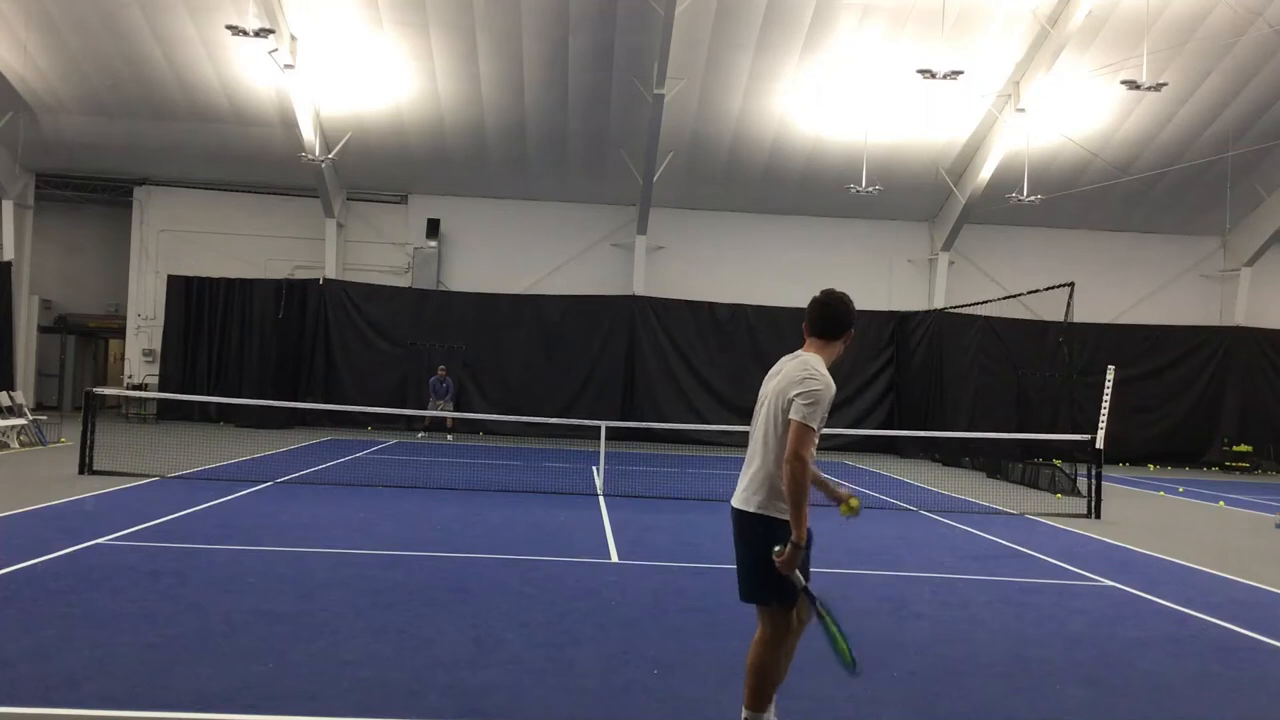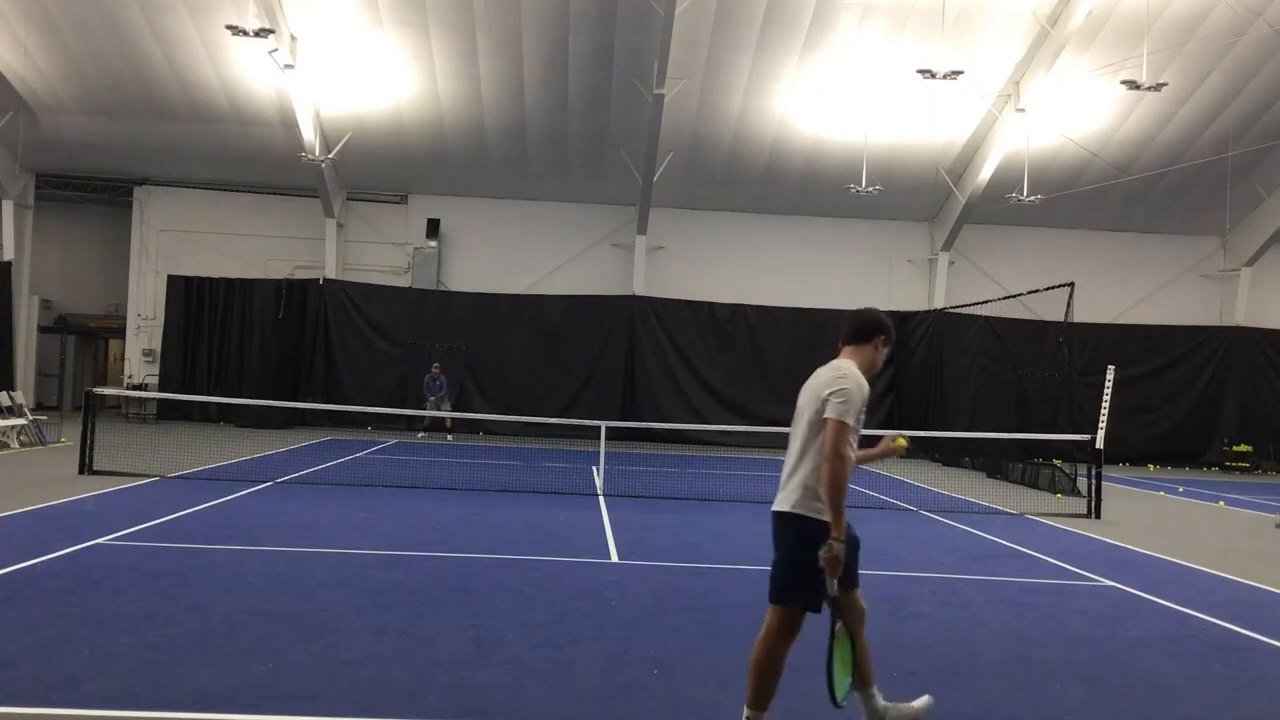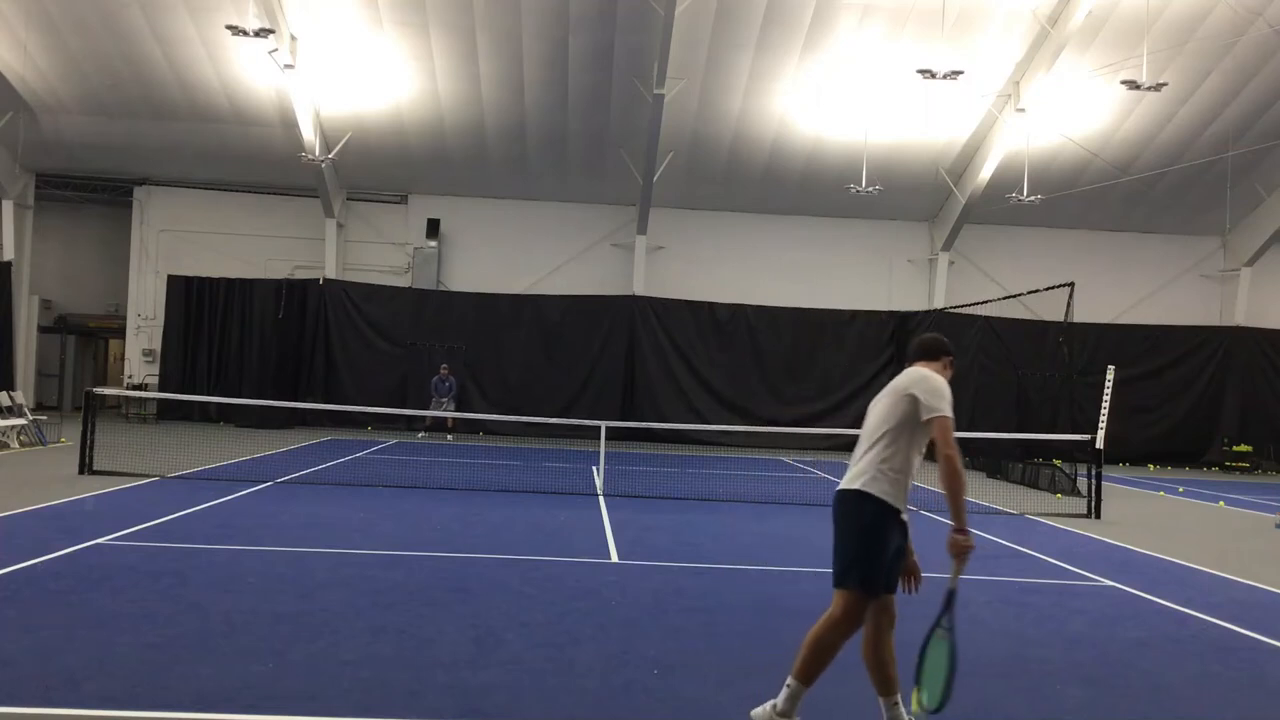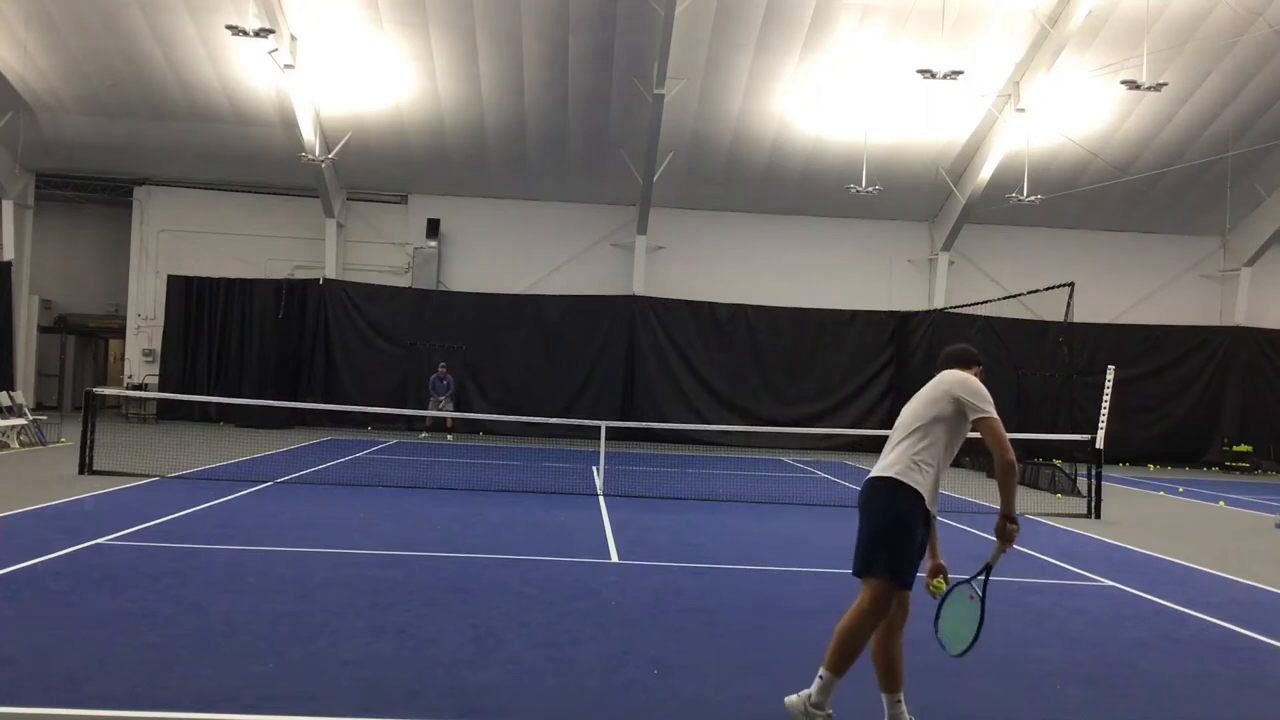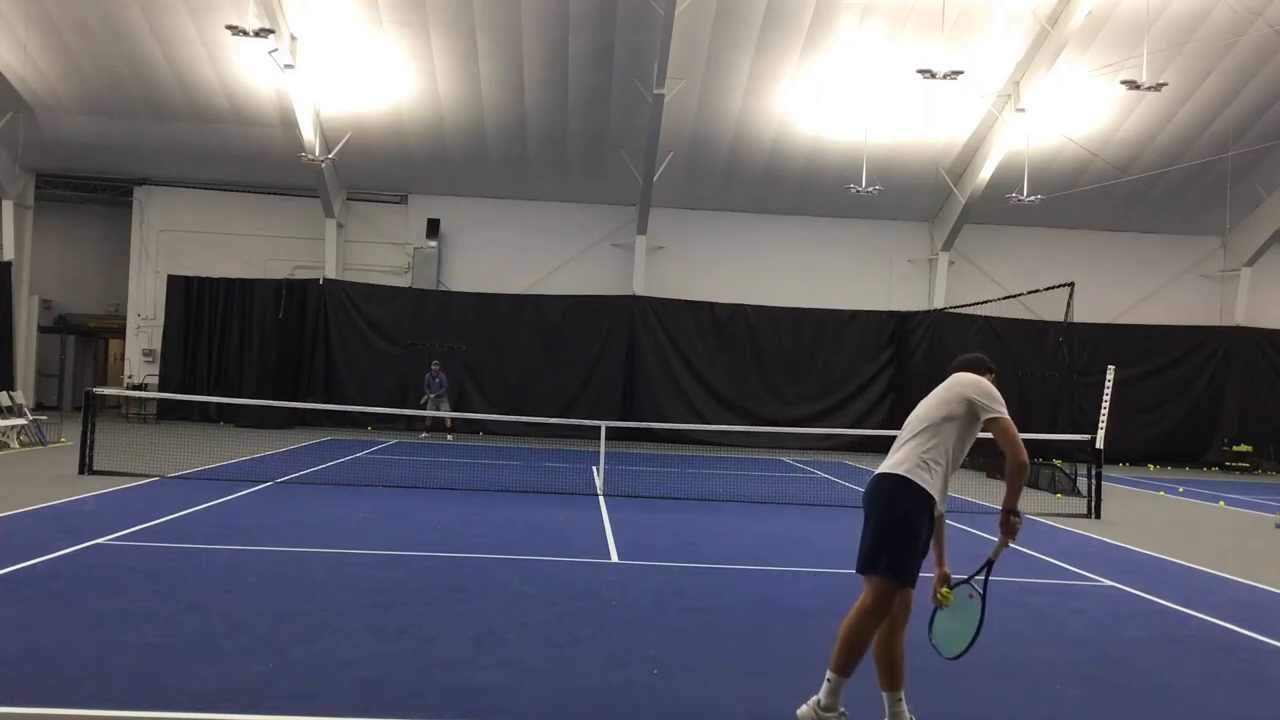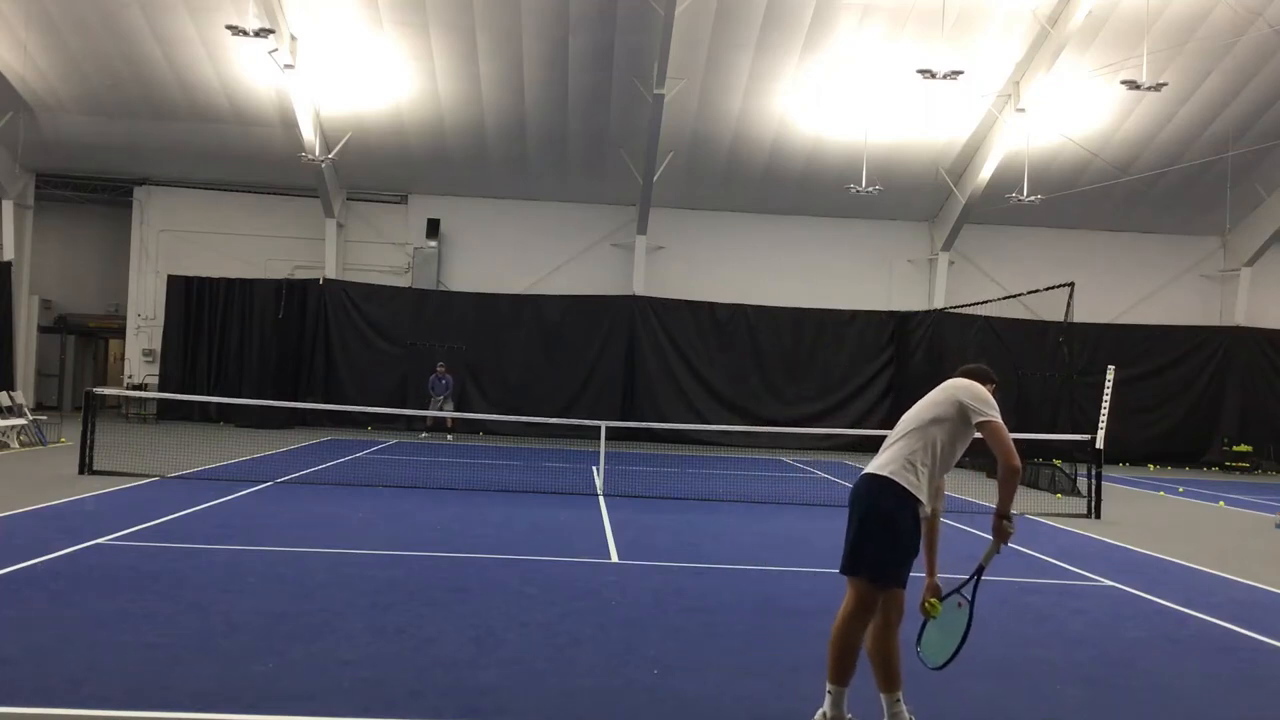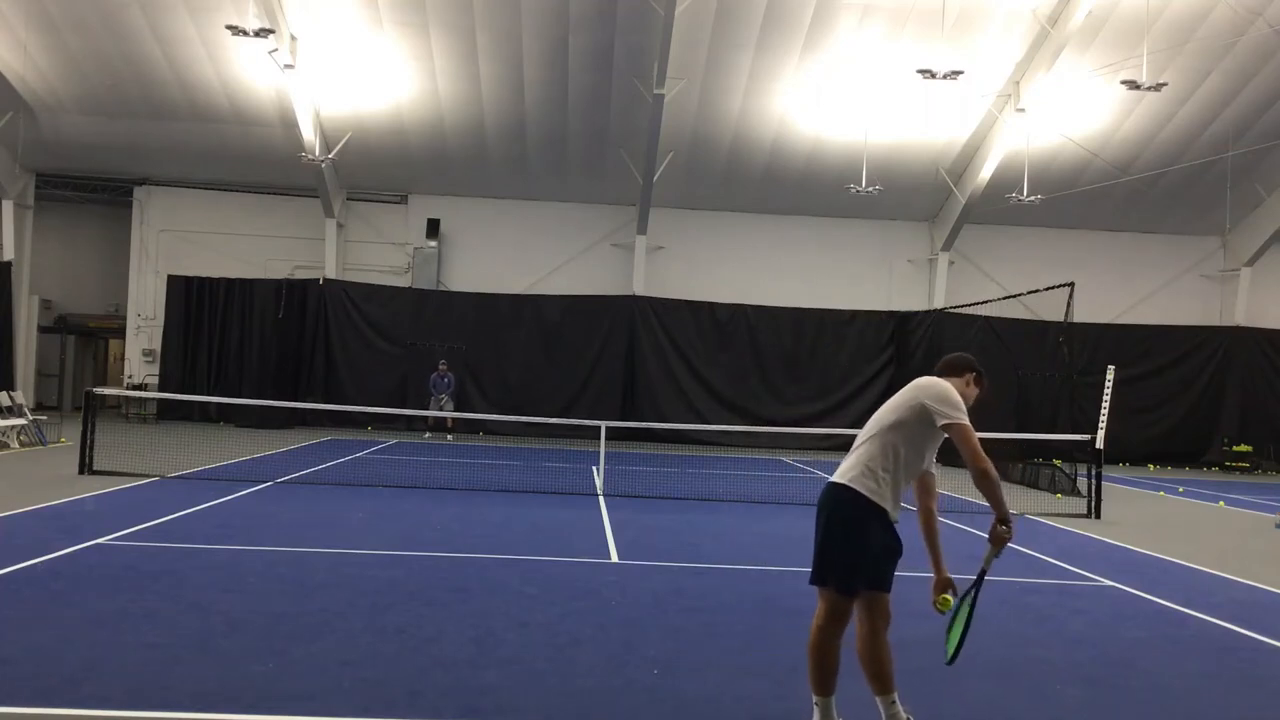
dt=0.4s
person 1, frame 1
left shoulder: (784, 367)
right shoulder: (816, 380)
right elbow: (795, 459)
left wrist: (831, 490)
right wrist: (798, 535)
left hip: (760, 508)
right hip: (770, 516)
left knee: (796, 615)
right knee: (777, 625)
person 1, frame 2
left shoulder: (825, 375)
right shoulder: (851, 380)
right elbow: (834, 458)
left wrist: (876, 452)
right wrist: (837, 534)
left hip: (809, 514)
right hip: (806, 517)
left knee: (851, 612)
right knee: (784, 624)
person 1, frame 3
left shoulder: (898, 388)
right shoulder: (931, 382)
right elbow: (948, 455)
left wrist: (906, 551)
right wrist: (960, 528)
left hip: (873, 506)
right hip: (868, 505)
left knee: (883, 615)
right knee: (848, 611)
person 1, frame 4
left shoulder: (932, 394)
right shoulder: (966, 384)
right elbow: (1005, 458)
left wrist: (933, 556)
right wrist: (1007, 516)
left hip: (894, 495)
right hip: (895, 495)
left knee: (895, 612)
right knee: (875, 602)
person 1, frame 5
left shoulder: (945, 401)
right shoulder: (977, 385)
left elbow: (935, 494)
right elbow: (1018, 458)
left wrist: (941, 566)
right wrist: (1009, 510)
left hip: (901, 494)
right hip: (902, 492)
left knee: (898, 611)
right knee: (877, 600)
person 1, frame 6
left shoulder: (946, 410)
right shoulder: (972, 390)
left elbow: (932, 505)
right elbow: (1010, 463)
left wrist: (931, 576)
right wrist: (1002, 515)
left hip: (897, 501)
right hip: (887, 494)
left knee: (889, 613)
right knee: (862, 603)
person 1, frame 7
left shoulder: (927, 423)
right shoulder: (939, 389)
left elbow: (926, 505)
right elbow: (980, 465)
left wrist: (939, 571)
right wrist: (1001, 518)
left hip: (875, 513)
right hip: (852, 501)
left knee: (875, 617)
right knee: (834, 613)
